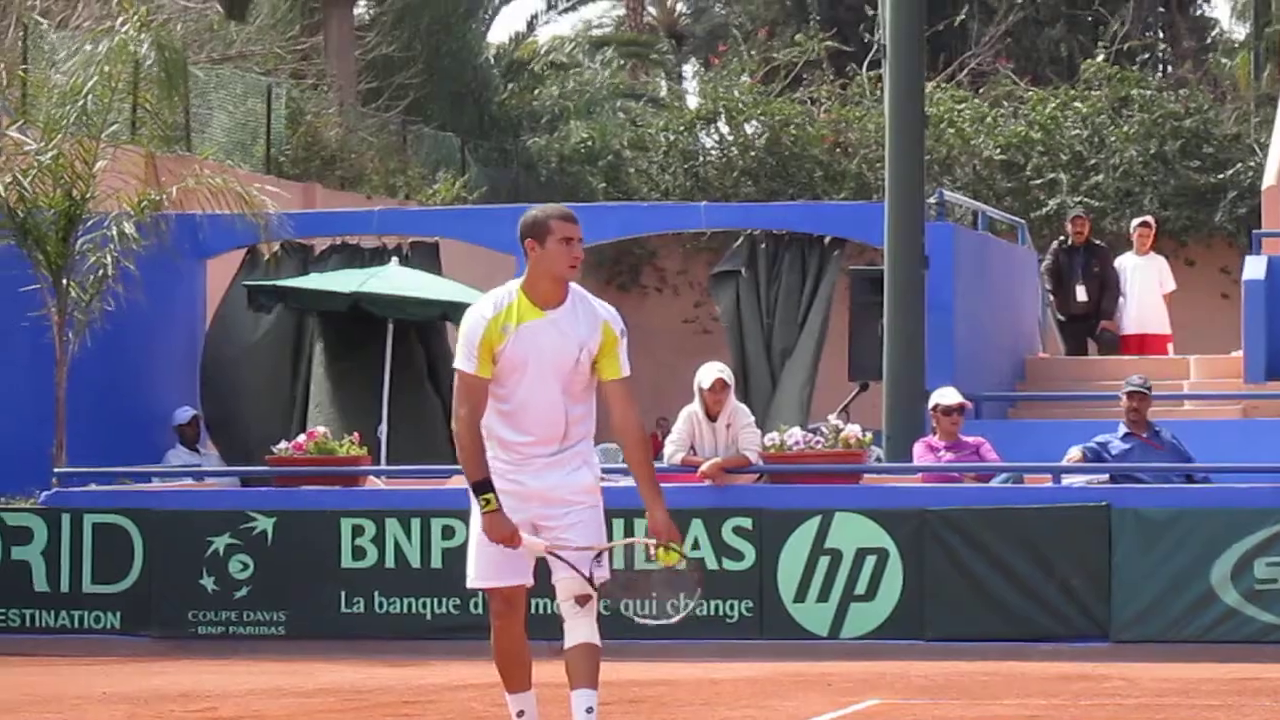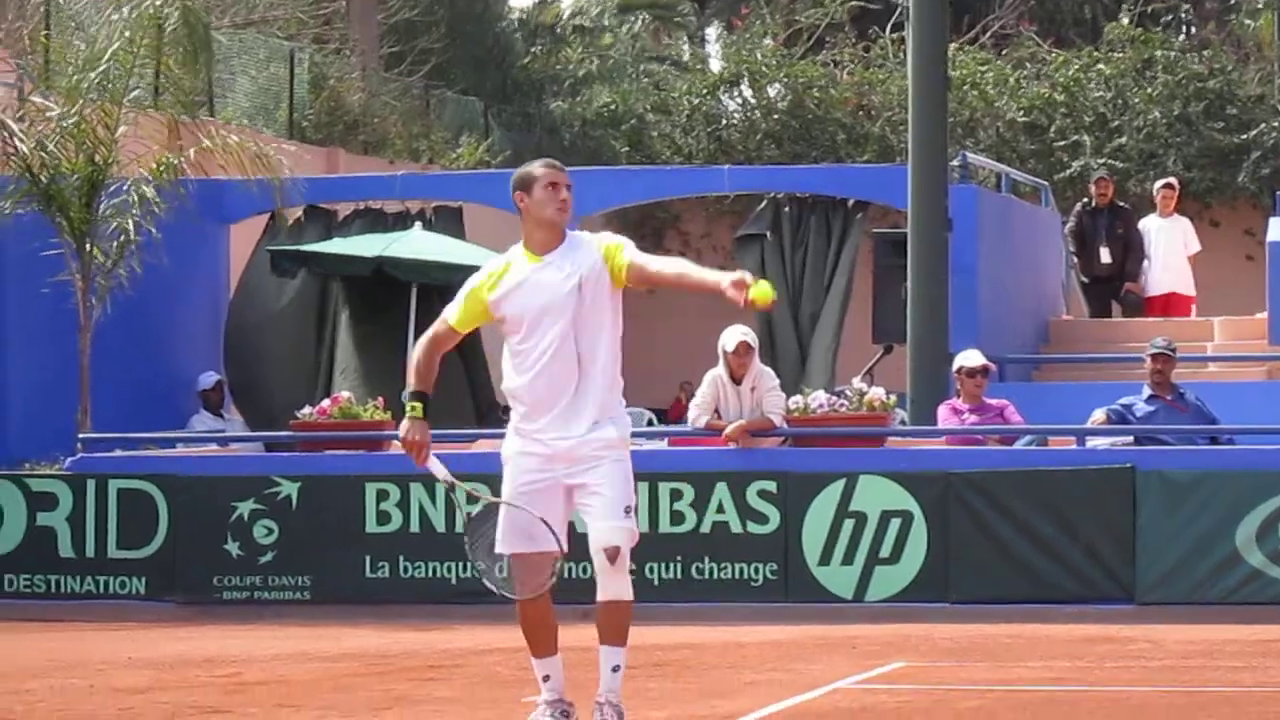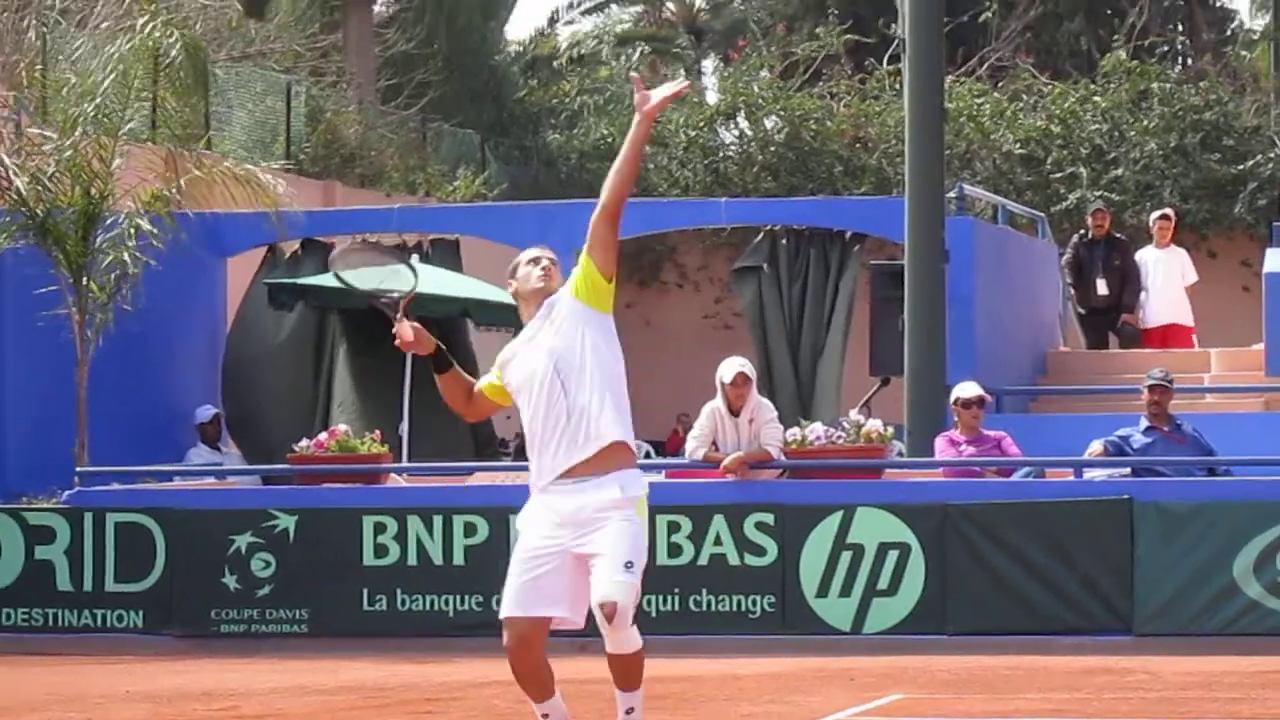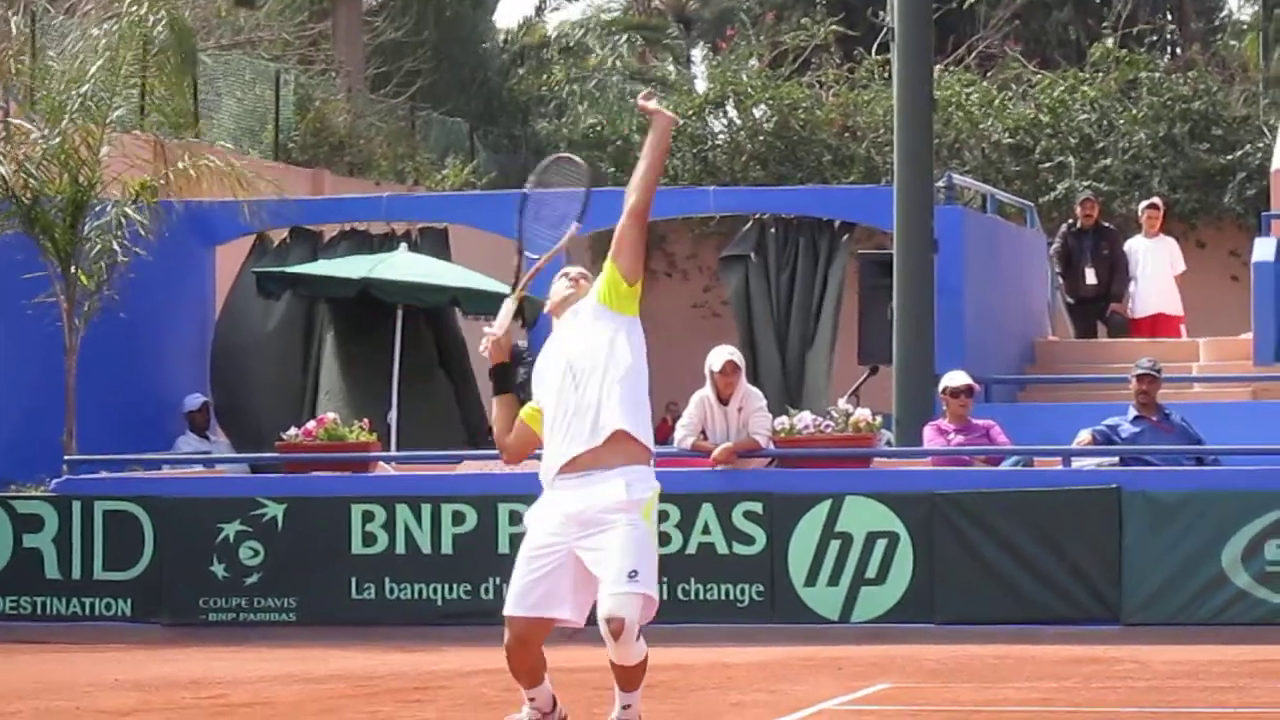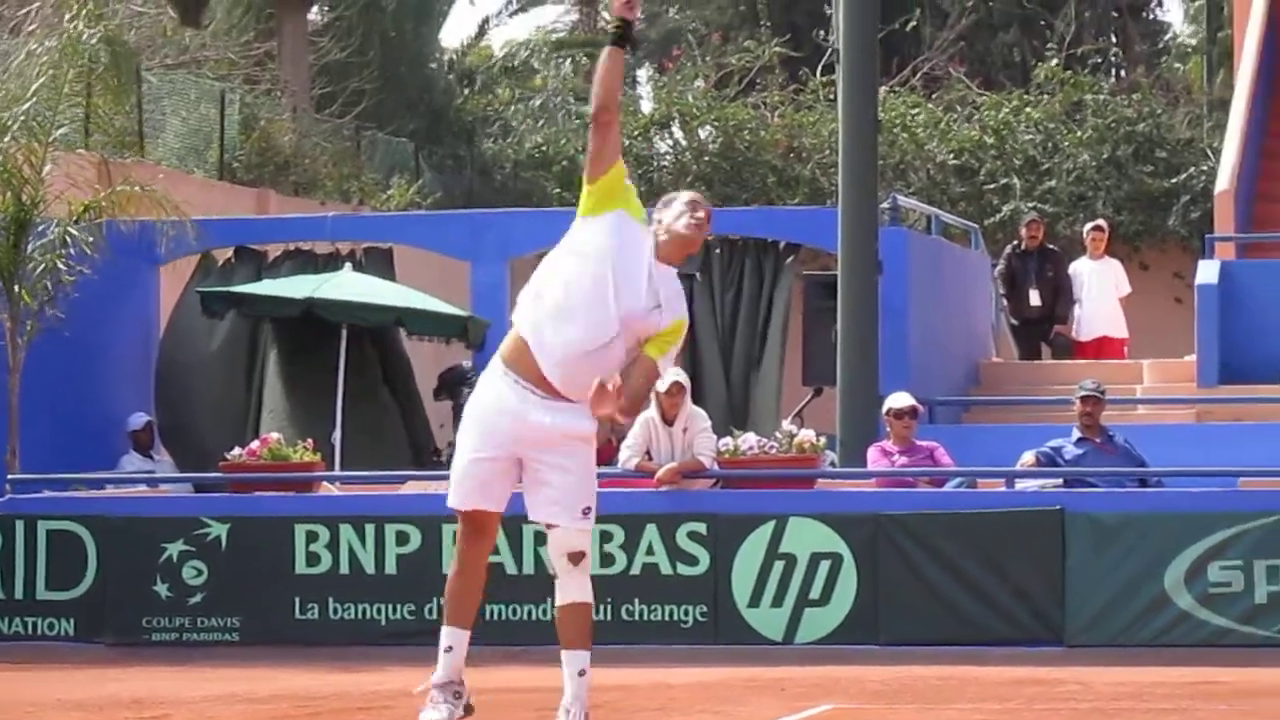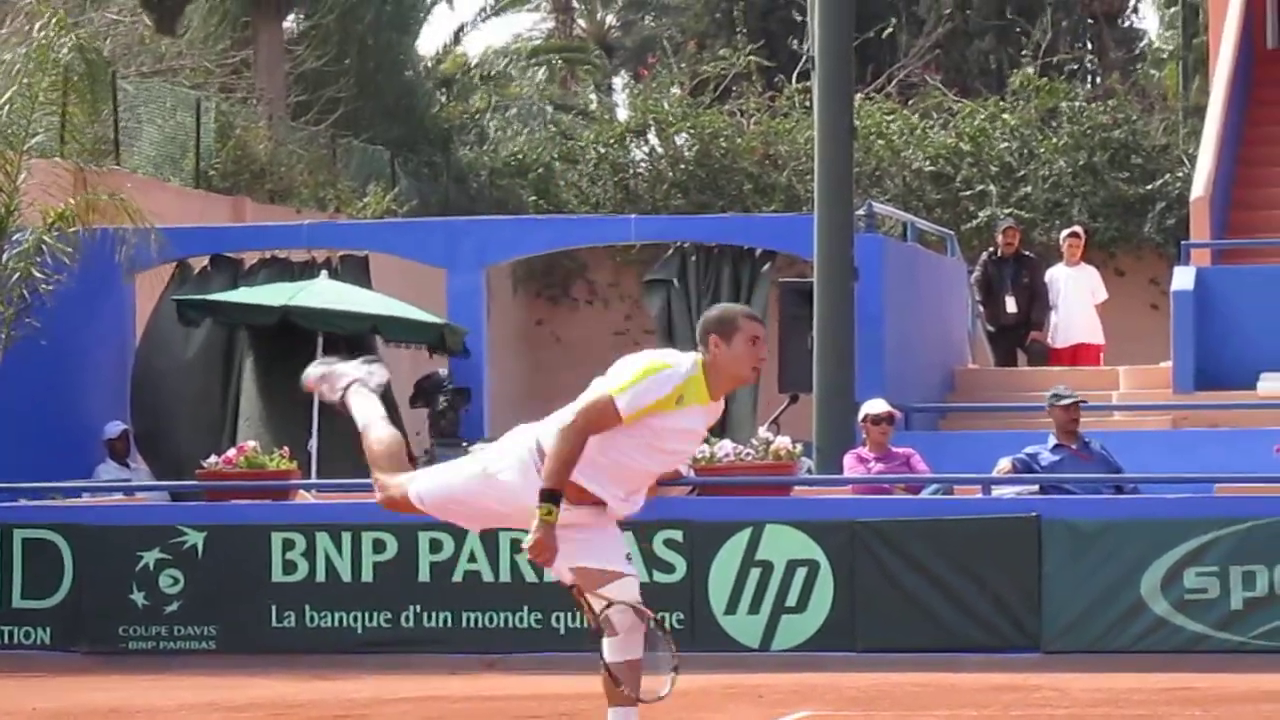
dt=0.3s
person 1, frame 1
left shoulder: (600, 320)
right shoulder: (487, 316)
left elbow: (624, 414)
right elbow: (466, 418)
left wrist: (655, 504)
right wrist: (488, 503)
left hip: (572, 482)
right hip: (501, 482)
left knee: (580, 602)
right knee: (506, 608)
person 1, frame 2
left shoulder: (600, 253)
right shoulder: (494, 280)
left elbow: (661, 268)
right elbow: (434, 341)
left wrist: (721, 280)
right wrist: (415, 407)
left hip: (600, 441)
right hip: (532, 446)
left knee: (613, 559)
person 1, frame 3
left shoulder: (584, 302)
right shoulder: (515, 359)
left elbow: (609, 208)
right elbow: (472, 406)
left wrist: (644, 120)
right wrist: (433, 350)
left hip: (613, 498)
right hip: (548, 508)
left knee: (615, 611)
right knee: (521, 642)
person 1, frame 4
left shoulder: (611, 309)
right shoulder: (542, 368)
left elbow: (636, 215)
right elbow: (513, 450)
left wrist: (660, 129)
right wrist: (500, 368)
left hip: (622, 498)
right hip: (562, 507)
left knee: (622, 626)
right knee: (521, 639)
person 1, frame 5
left shoulder: (671, 311)
right shoulder: (617, 216)
left elbow: (637, 389)
right elbow: (603, 116)
left wrist: (621, 401)
left hip: (566, 424)
right hip: (505, 395)
left knee: (572, 562)
right knee: (475, 536)
person 1, frame 6
left shoulder: (707, 412)
right shoulder: (667, 374)
right elbow: (577, 424)
right wrist: (548, 515)
left hip: (586, 511)
right hip: (530, 475)
left knee: (624, 611)
right knee: (393, 495)
right ankle: (359, 387)
